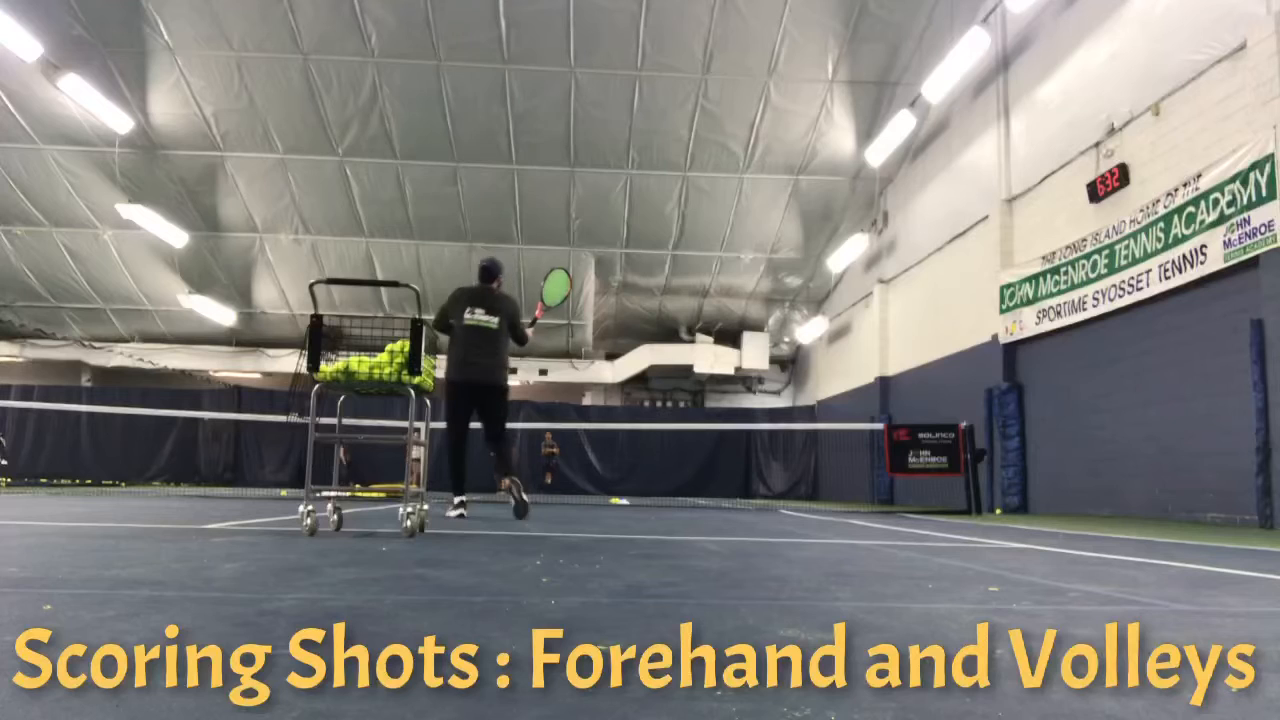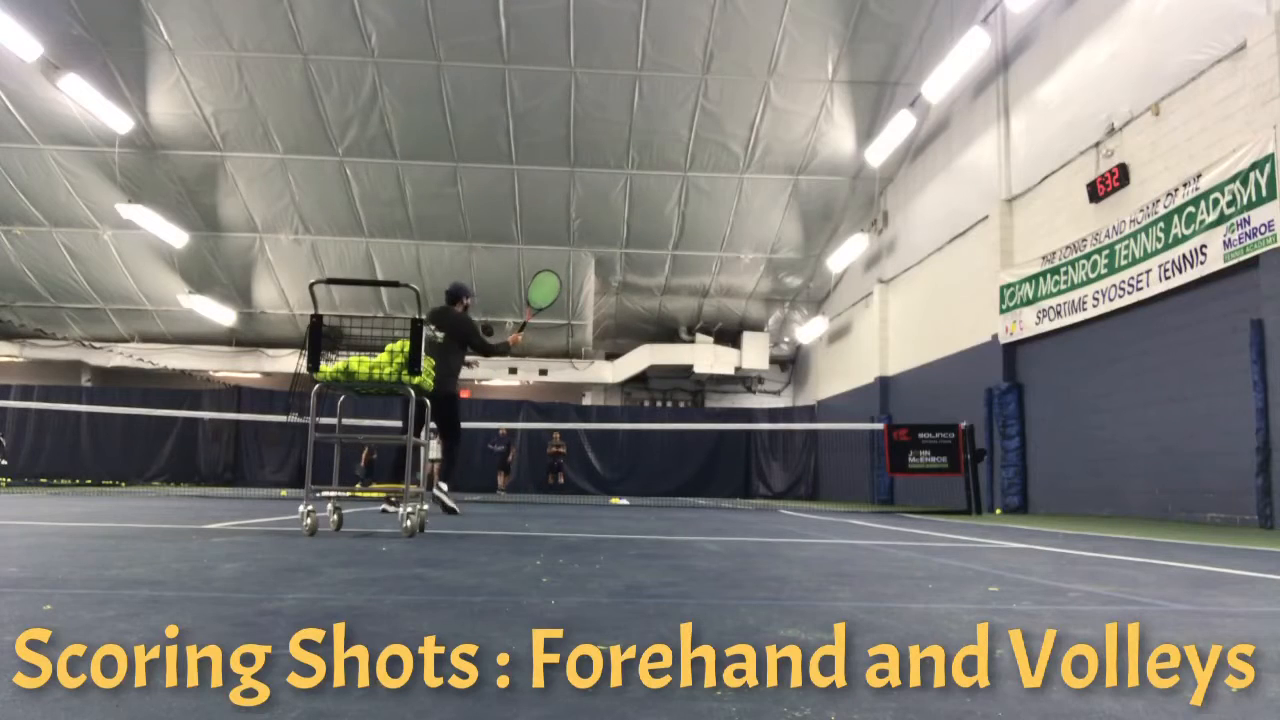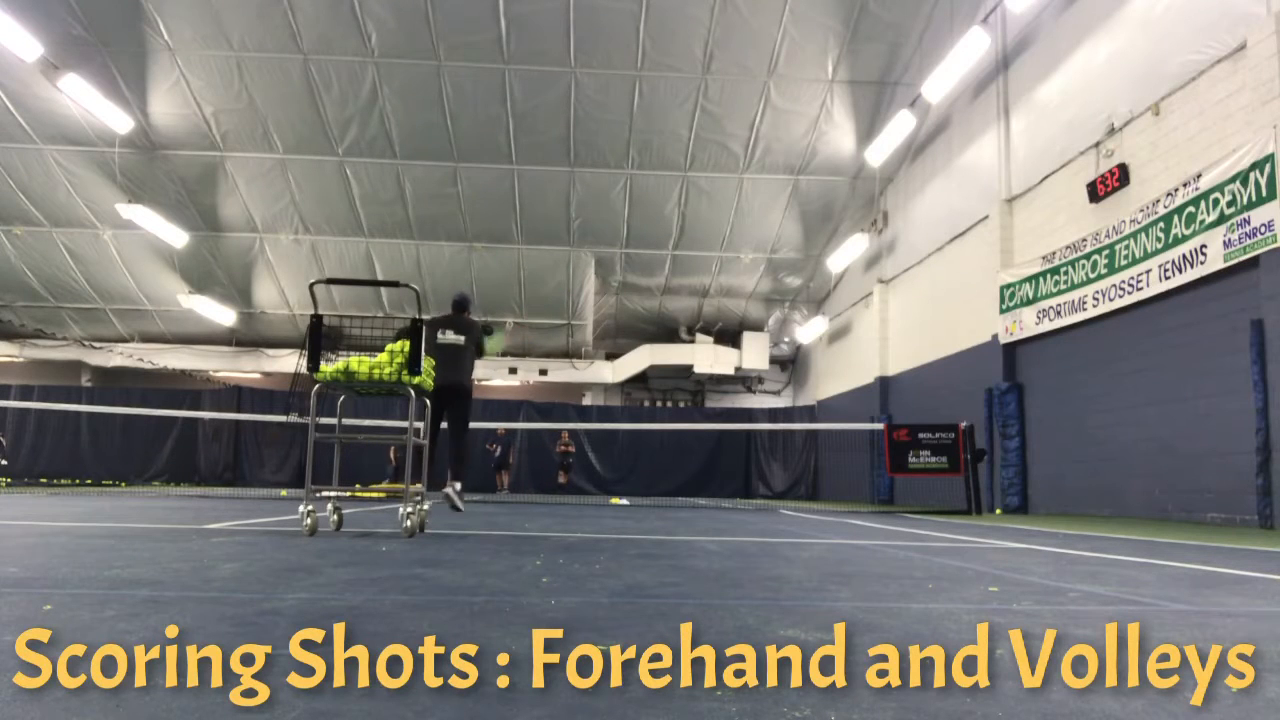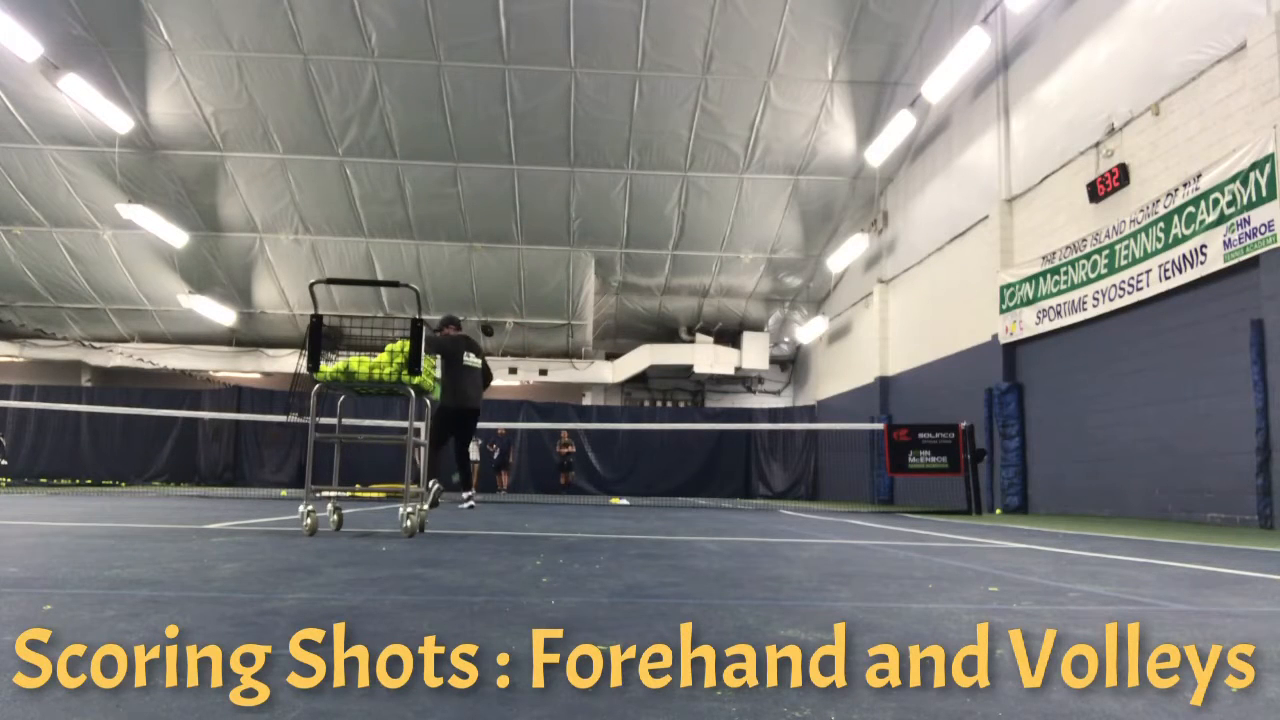
dt=0.7s
person 1, frame 1
left shoulder: (460, 296)
right shoulder: (508, 303)
left elbow: (438, 324)
right elbow: (520, 339)
right wrist: (527, 334)
left hip: (460, 378)
right hip: (493, 381)
left knee: (456, 439)
right knee: (497, 438)
left ankle: (459, 500)
right ankle: (511, 482)
person 1, frame 2
left shoulder: (432, 316)
right shoulder: (463, 321)
right elbow: (485, 349)
right wrist: (509, 343)
right hip: (443, 388)
right knee: (451, 440)
right ankle: (442, 486)
person 1, frame 3
left shoulder: (433, 324)
right shoulder: (475, 328)
right elbow: (479, 353)
left hip: (435, 386)
right hip: (460, 387)
left knee: (429, 438)
right knee: (458, 437)
right ankle: (454, 486)
person 1, frame 4
left shoulder: (449, 342)
right shoulder: (476, 348)
left elbow: (425, 344)
right elbow: (488, 378)
left hip: (452, 404)
right hip: (473, 406)
left knee: (433, 445)
right knee: (461, 449)
left ankle: (433, 483)
right ankle: (468, 495)
